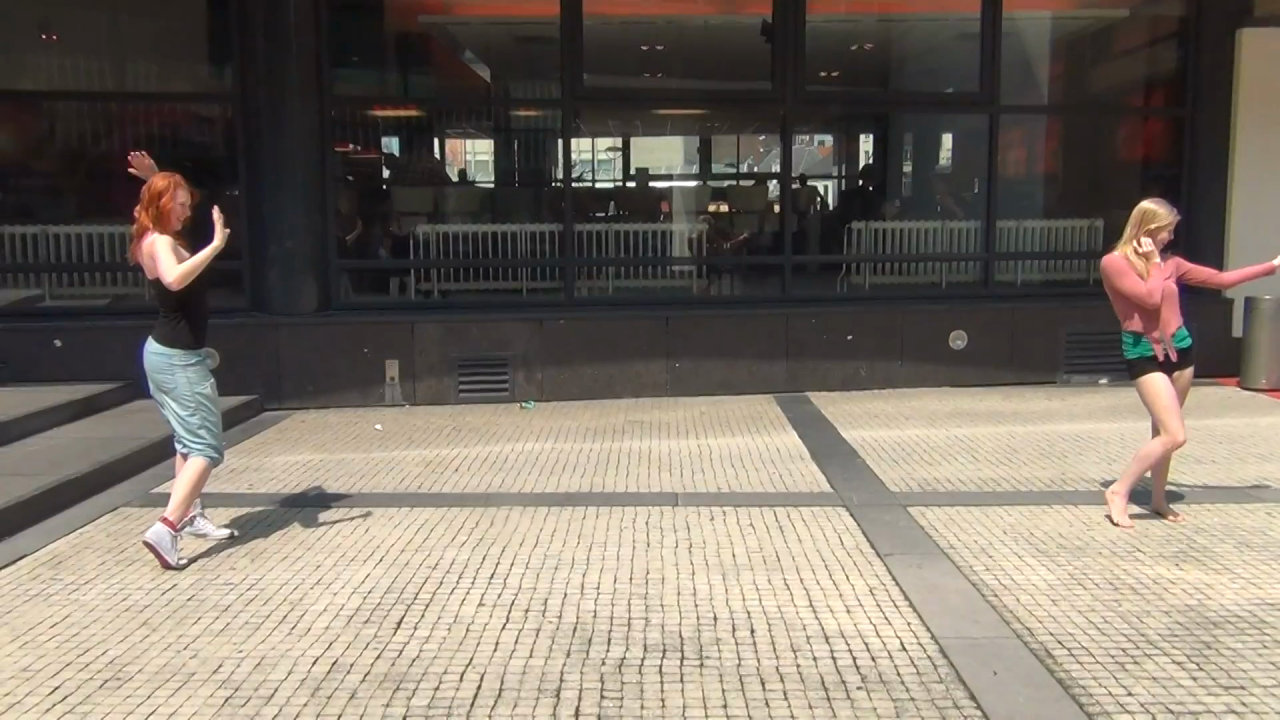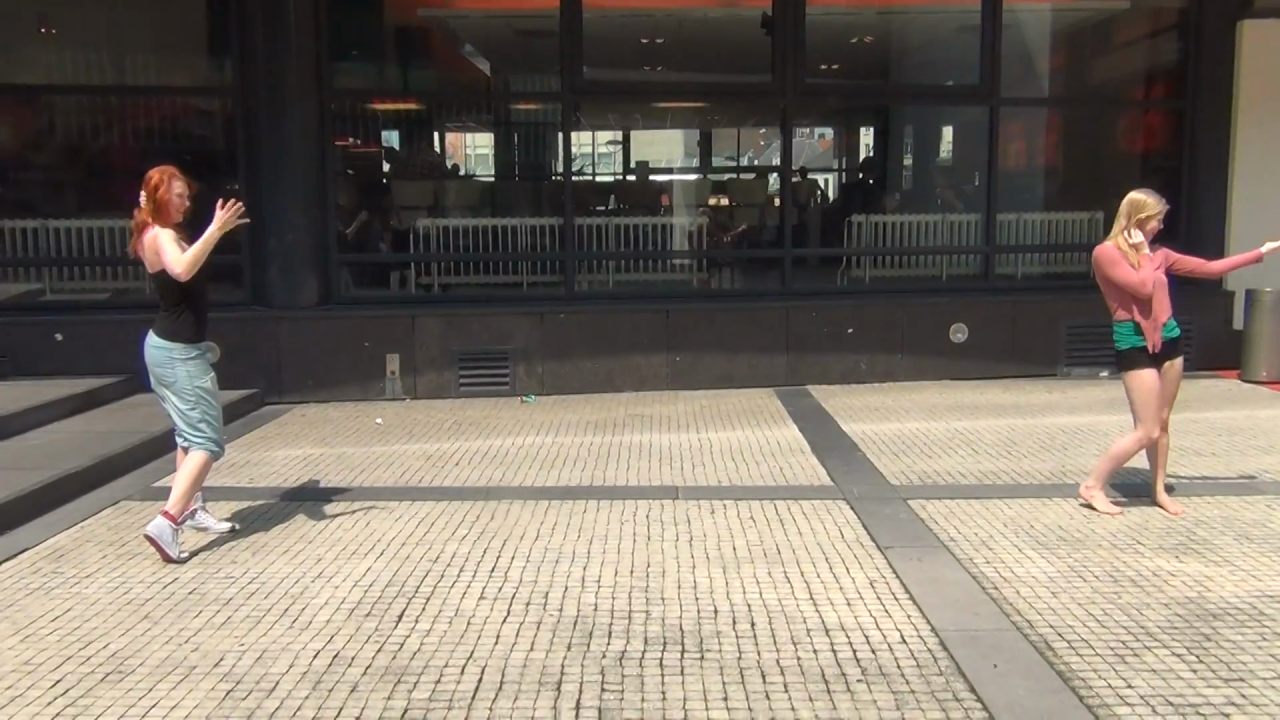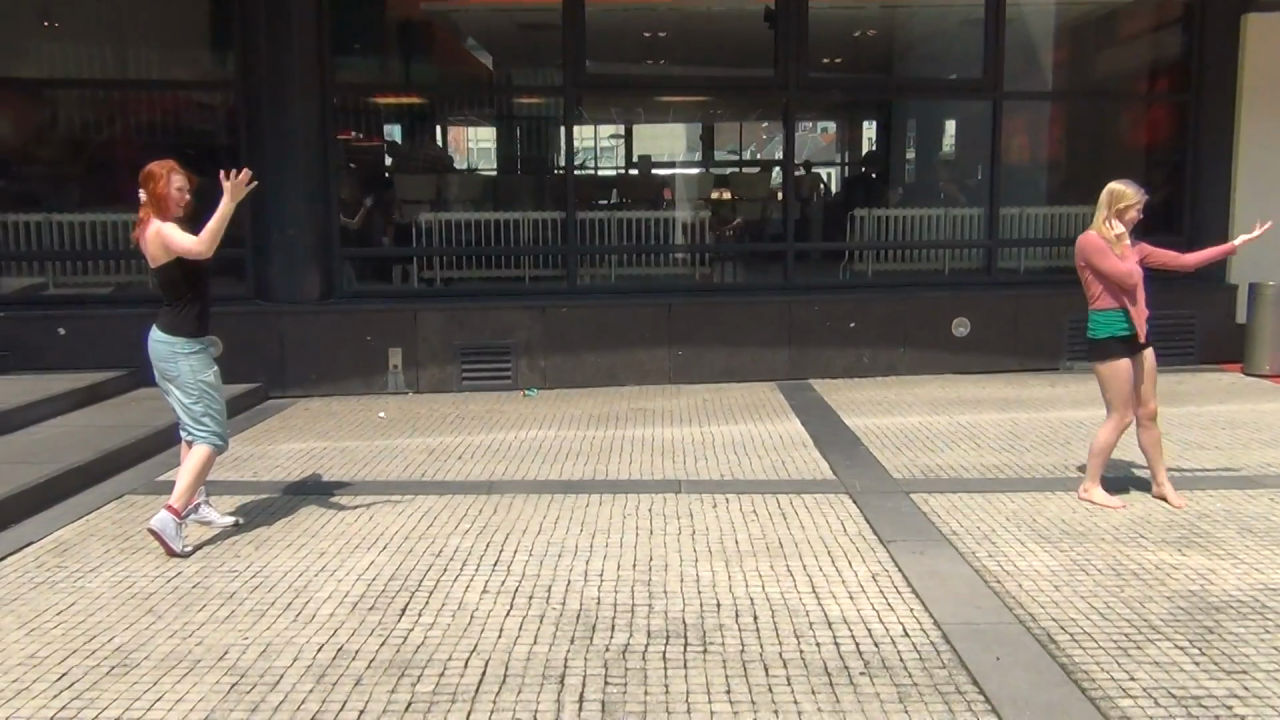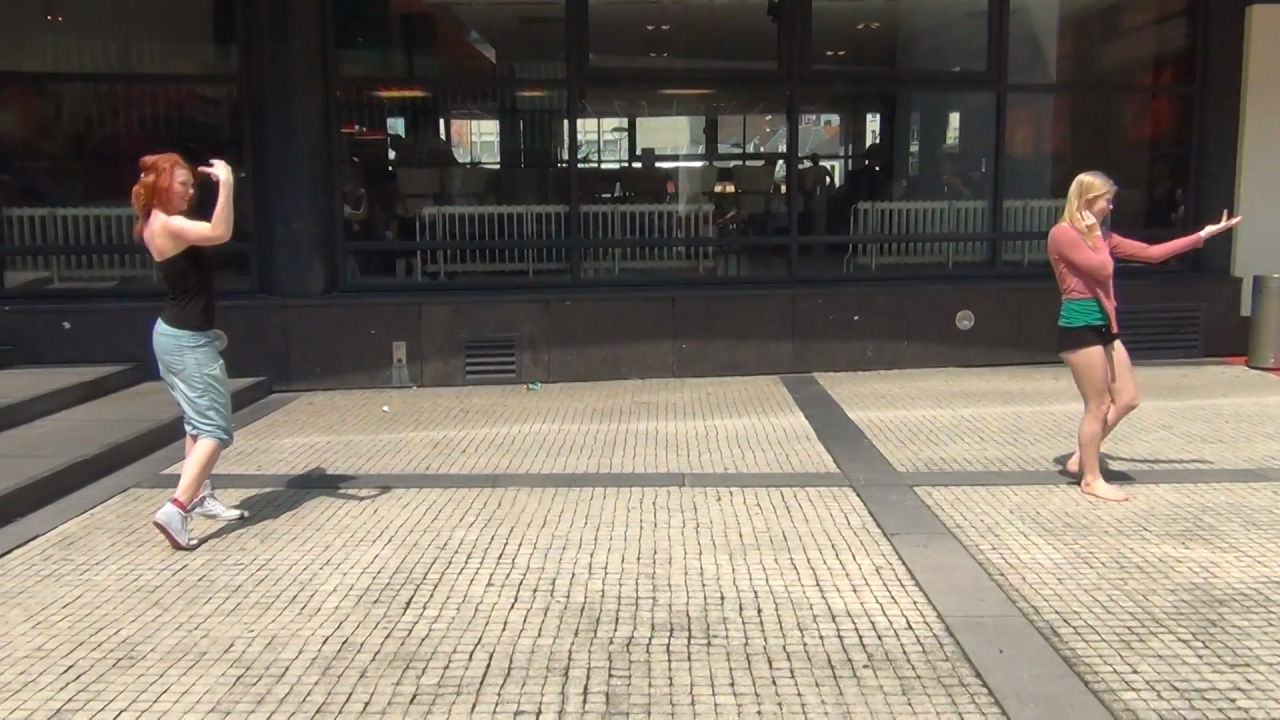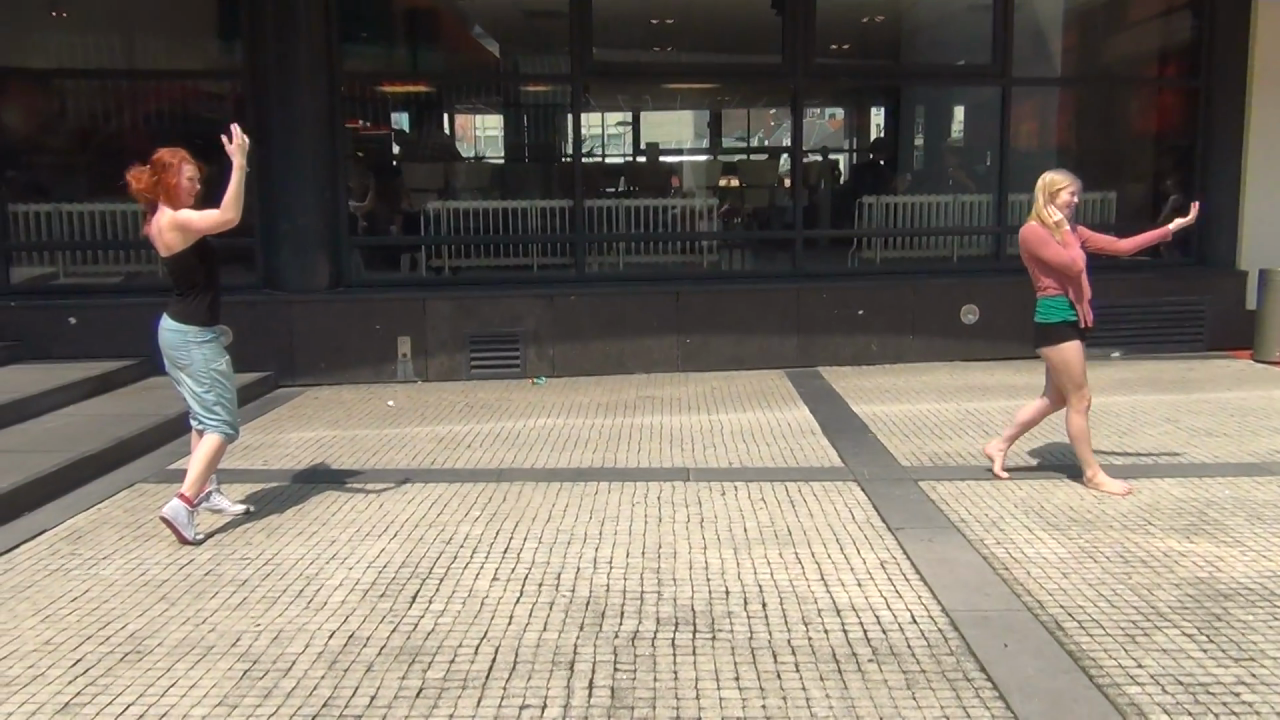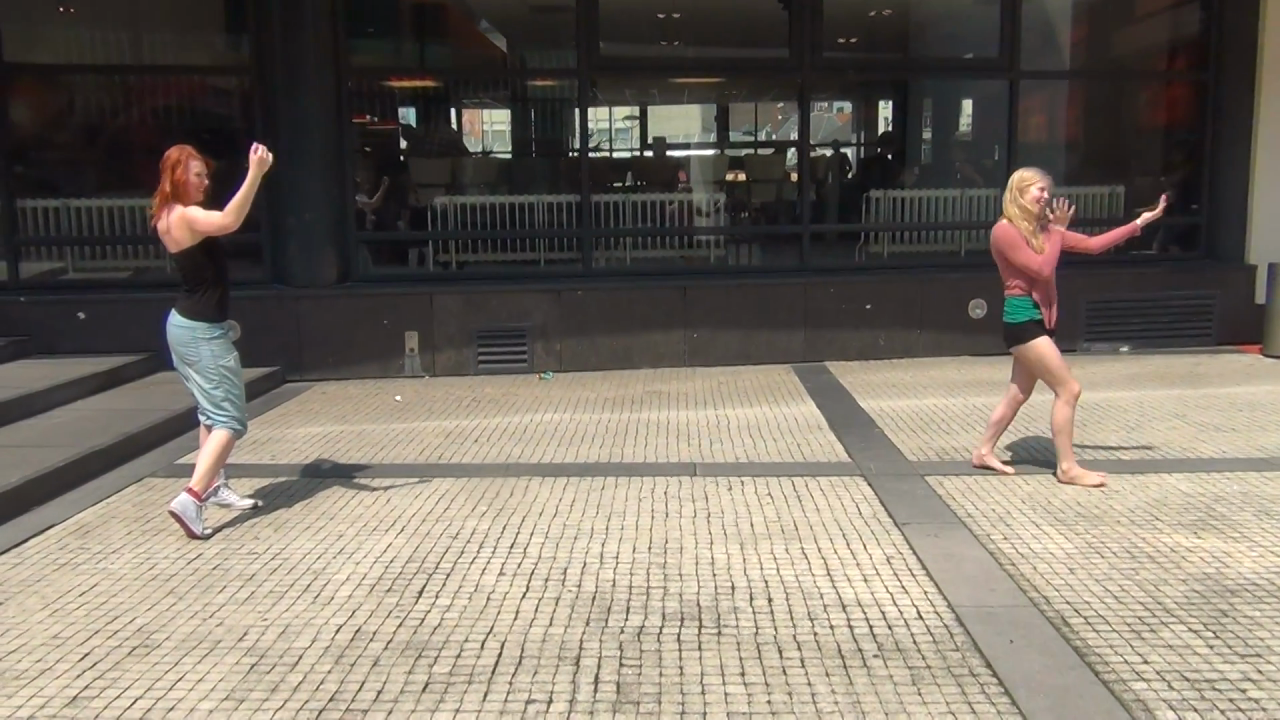
dt=0.2s
person 1, frame 1
left shoulder: (158, 238)
right shoulder: (160, 242)
left elbow: (165, 205)
right elbow: (175, 279)
left wrist: (155, 186)
right wrist: (214, 246)
left hip: (168, 353)
right hip: (177, 360)
left knee: (189, 441)
right knee: (205, 448)
left ankle: (190, 515)
right ankle: (165, 530)
person 1, frame 2
left shoulder: (157, 234)
right shoulder: (160, 236)
right elbow: (183, 269)
right wrist: (216, 230)
left hip: (167, 347)
right hip: (179, 352)
left knee: (190, 434)
right knee: (206, 440)
left ankle: (190, 508)
right ankle: (166, 522)
person 1, frame 3
left shoulder: (156, 228)
right shoulder: (163, 230)
right elbow: (201, 248)
right wrist: (227, 202)
left hip: (171, 341)
right hip: (183, 346)
left knee: (194, 428)
right knee: (210, 434)
left ankle: (194, 502)
right ankle: (170, 516)
person 1, frame 4
left shoulder: (158, 222)
right shoulder: (168, 225)
right elbow: (219, 232)
right wrist: (226, 183)
left hip: (175, 334)
right hip: (188, 339)
left knee: (198, 421)
right knee: (215, 428)
left ankle: (199, 496)
right ankle: (175, 510)
person 1, frame 5
left shoulder: (162, 219)
right shoulder: (176, 220)
right elbow: (229, 217)
right wrist: (239, 163)
left hip: (178, 328)
right hip: (194, 335)
left knee: (203, 416)
right knee: (221, 423)
left ankle: (204, 490)
right ankle: (182, 504)
person 1, frame 6
left shoulder: (169, 218)
right shoulder: (185, 216)
right elbow: (228, 222)
right wrist: (255, 175)
left hip: (188, 324)
right hip: (203, 331)
left knee: (212, 412)
right knee: (230, 419)
left ankle: (214, 486)
right ankle: (191, 499)
person 2, frame 1
left shoulder: (1170, 262)
right shoulder: (1114, 263)
left elbow: (1221, 279)
right elbow: (1151, 298)
right wrist: (1155, 262)
left hip: (1179, 349)
right hip: (1144, 354)
left knee: (1163, 432)
right knee: (1174, 436)
left ankle: (1158, 499)
right ankle: (1119, 491)
person 2, frame 2
left shoulder: (1158, 254)
right shoulder: (1105, 253)
left elbow: (1210, 268)
right elbow: (1143, 288)
right wrist: (1144, 253)
left hip: (1167, 340)
right hip: (1134, 346)
left knee: (1161, 423)
right knee: (1148, 431)
left ankle: (1158, 490)
right ankle: (1092, 485)
person 2, frame 3
left shoulder: (1133, 246)
right shoulder: (1089, 242)
left elbow: (1184, 261)
right elbow: (1128, 277)
left wrist: (1236, 243)
right wrist: (1124, 243)
left hip: (1136, 334)
right hip: (1108, 336)
left knee: (1148, 412)
right knee: (1120, 418)
left ankle: (1161, 483)
right ankle: (1090, 485)
person 2, frame 4
left shoulder: (1102, 236)
right shoulder: (1063, 233)
left elbow: (1152, 253)
right elbow: (1103, 269)
left wrist: (1204, 234)
right wrist: (1095, 233)
left hip: (1103, 325)
right hip: (1080, 326)
left knee: (1127, 399)
right knee: (1098, 406)
left ankle: (1082, 457)
right ankle: (1091, 479)
person 2, frame 5
left shoulder: (1072, 231)
right shoulder: (1032, 232)
left elbow: (1121, 246)
right elbow: (1074, 265)
left wrist: (1172, 227)
right wrist: (1064, 230)
left hip: (1071, 320)
right hip: (1055, 321)
left knee: (1056, 398)
right knee: (1079, 400)
left ankle: (998, 446)
right ankle: (1093, 474)
person 2, frame 6
left shoulder: (1042, 229)
right shoulder: (1004, 231)
left elbow: (1091, 245)
right elbow: (1042, 269)
left wrist: (1140, 223)
right wrist: (1057, 230)
left hip: (1038, 319)
right hip: (1024, 321)
left knee: (1018, 394)
right knee: (1069, 390)
left ankle: (984, 452)
right ankle: (1068, 466)
